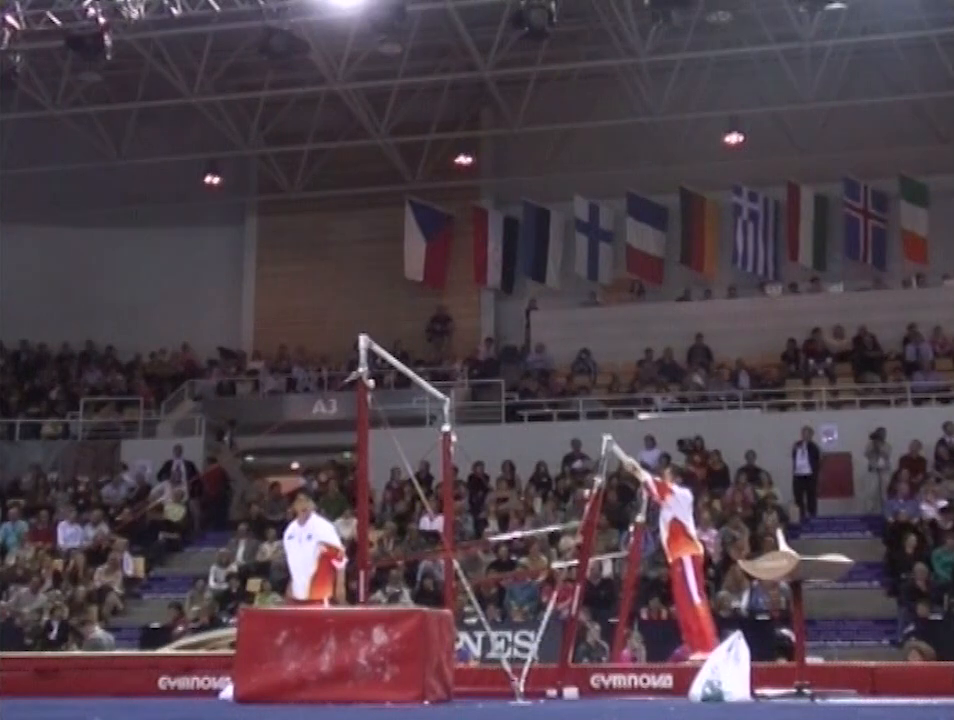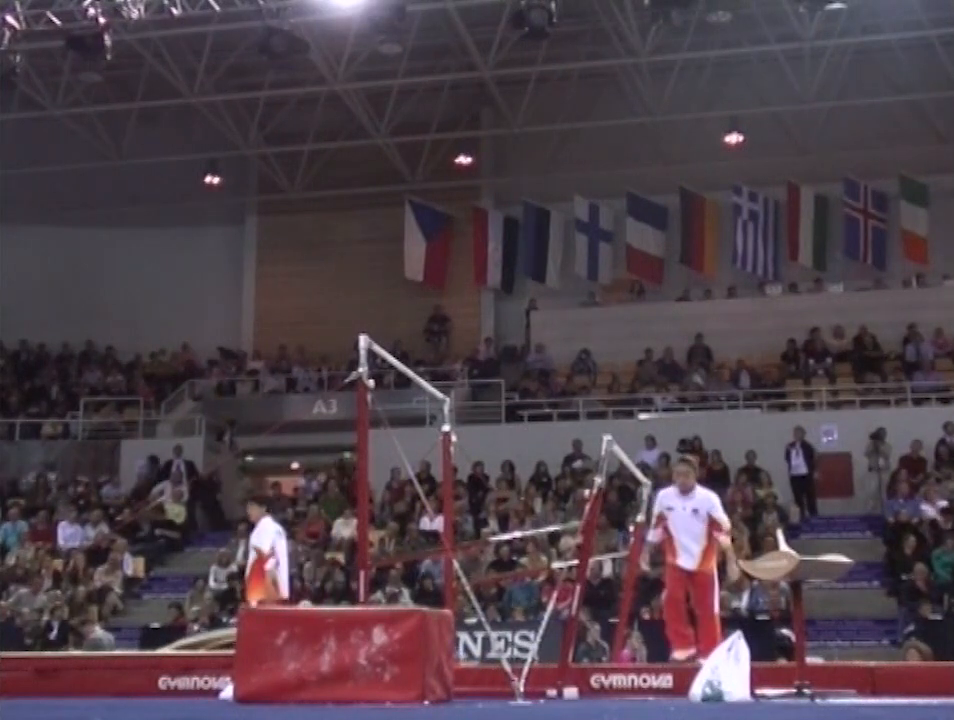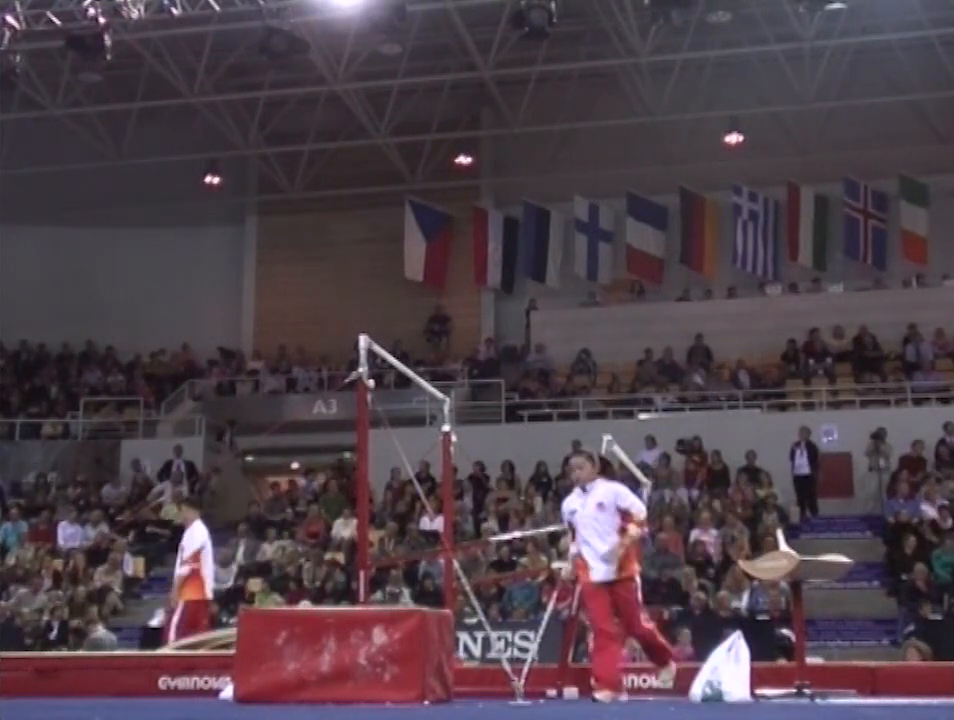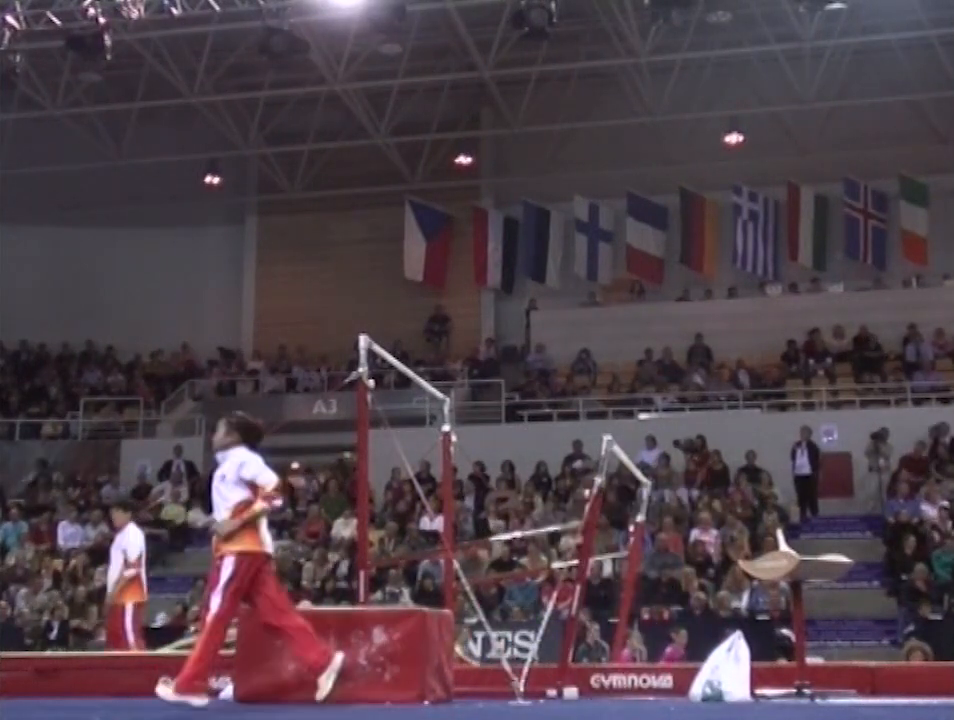
dt=1s
person 1, frame 1
left shoulder: (681, 494)
right shoulder: (669, 498)
left elbow: (655, 484)
right elbow: (653, 486)
left wrist: (636, 469)
right wrist: (637, 471)
left hip: (686, 555)
right hip: (678, 556)
left knee: (694, 599)
right knee: (683, 603)
left ankle: (707, 647)
right ankle: (695, 649)
person 1, frame 2
left shoulder: (708, 498)
right shoulder: (664, 497)
left elbow: (723, 529)
right elbow: (657, 526)
left wrist: (730, 561)
right wrist: (646, 552)
left hip: (704, 561)
right hip: (676, 559)
left knee: (707, 608)
right knee: (672, 599)
left ankle: (709, 653)
right ankle: (682, 645)
person 1, frame 3
left shoulder: (615, 490)
right shoulder: (569, 503)
left elbow: (639, 518)
left wrist: (621, 545)
right wrist: (572, 560)
left hip: (622, 569)
right hip: (591, 574)
left knee: (635, 622)
right knee: (601, 629)
left ankle: (664, 659)
right ankle: (607, 686)
person 1, frame 4
left shoulder: (244, 460)
right shoulder: (227, 466)
left elbow: (274, 495)
left wrist: (236, 523)
right wrist: (209, 523)
left hip: (243, 547)
right hip: (246, 548)
left knee: (216, 610)
right knee: (275, 610)
left ankle: (190, 687)
right ankle: (324, 661)
